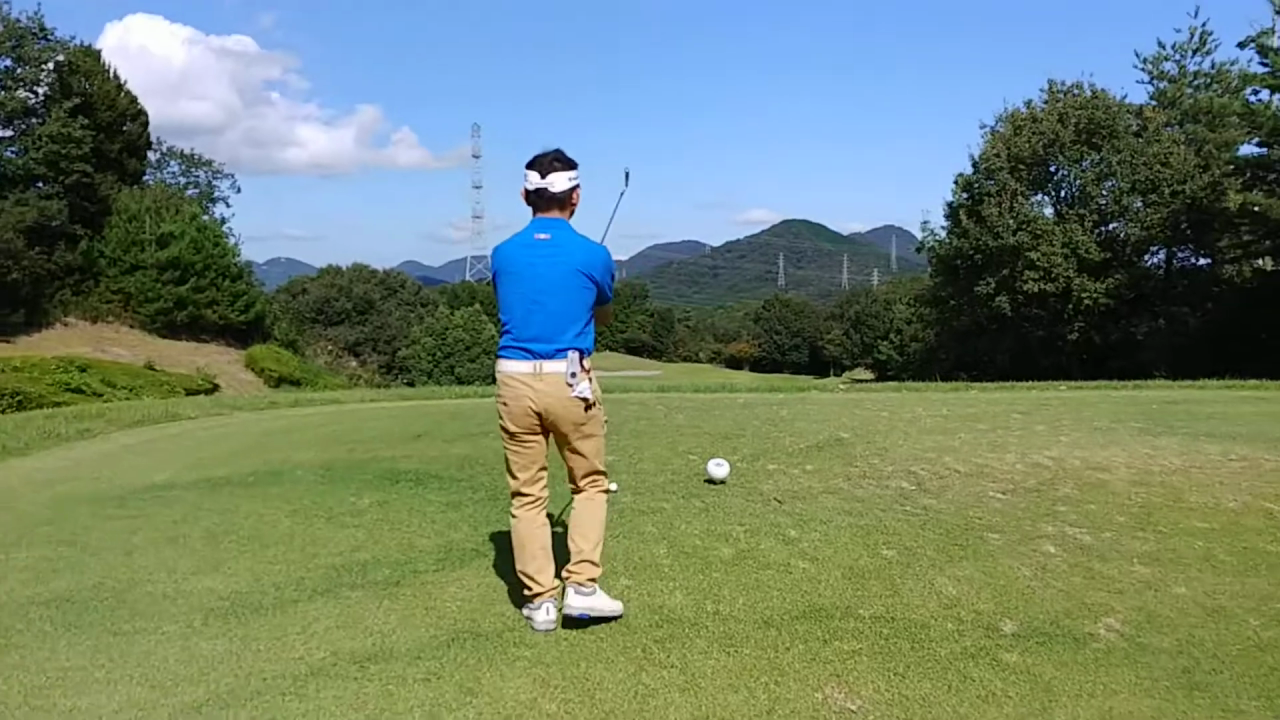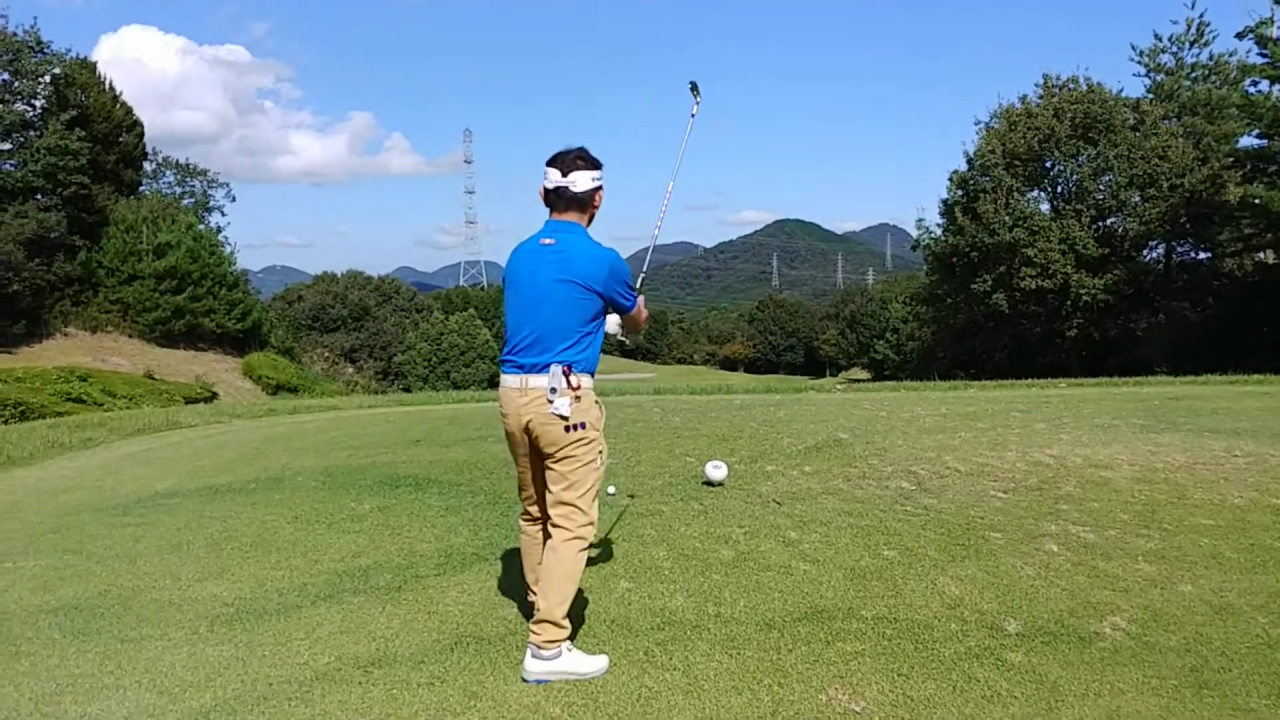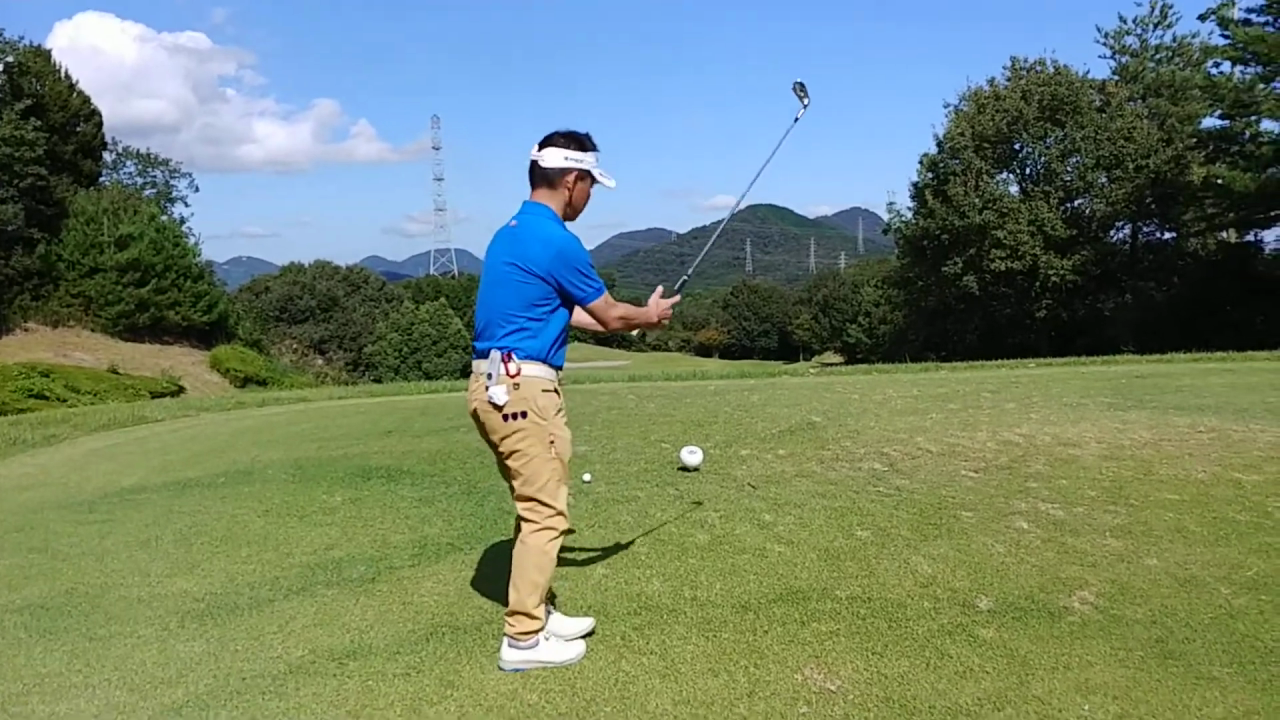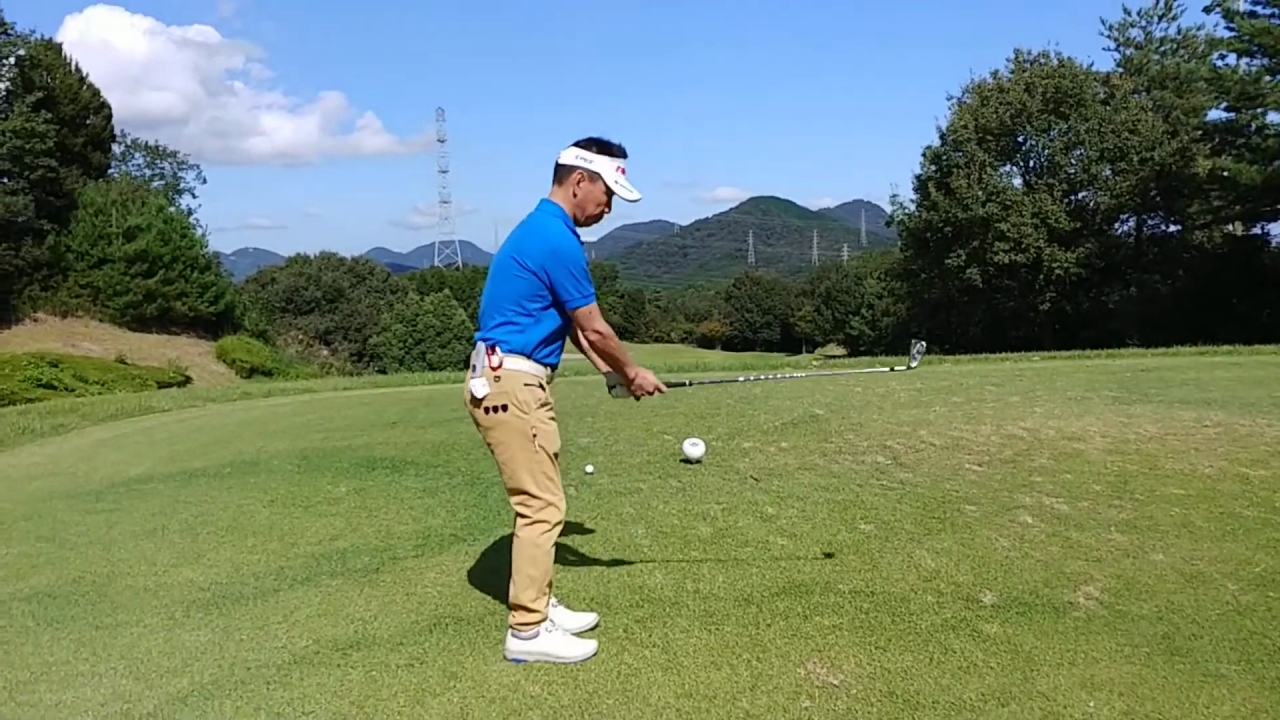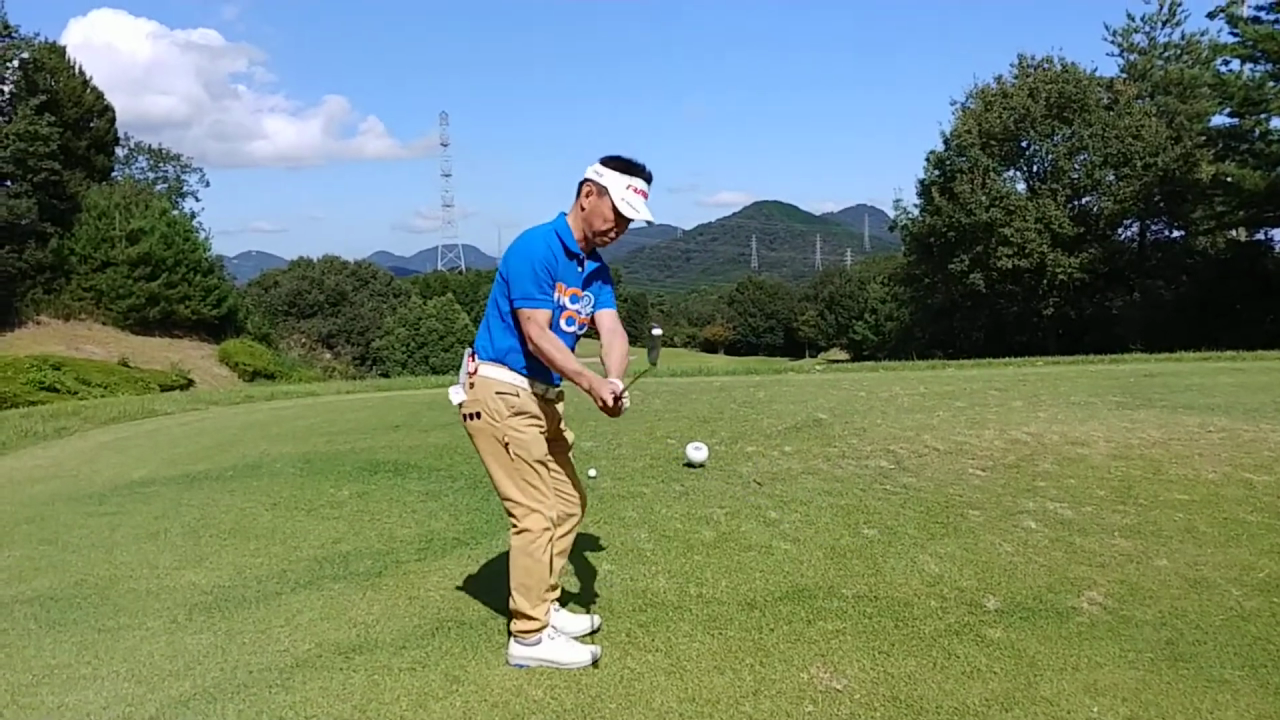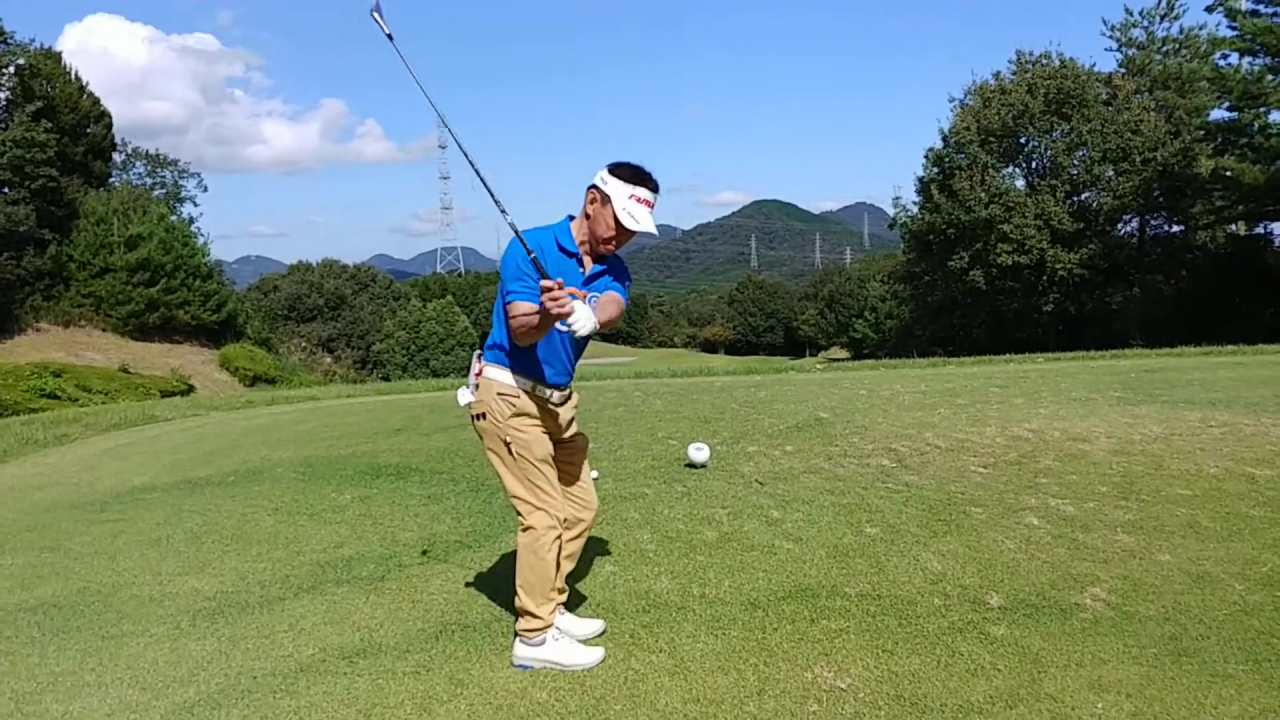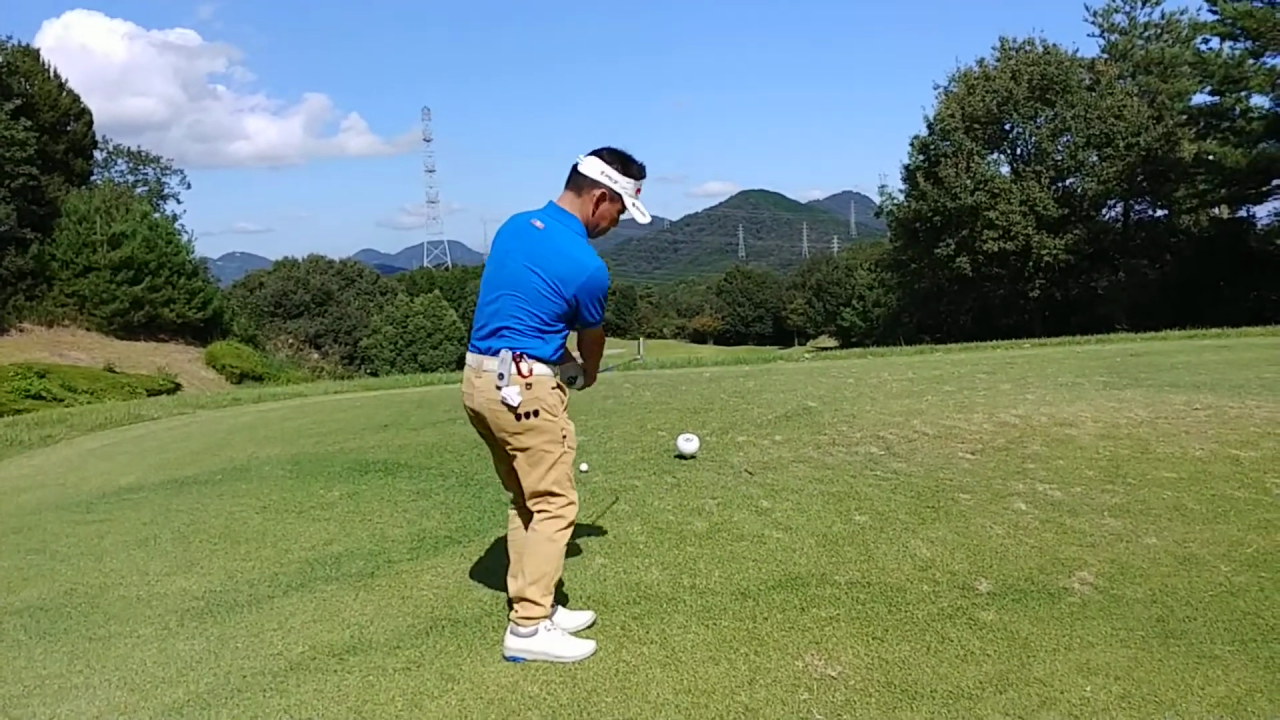
dt=0.5s
person 1, frame 1
left shoulder: (503, 254)
right shoulder: (594, 254)
left hip: (515, 381)
right hip: (570, 381)
left knee: (527, 495)
right knee: (590, 484)
left ankle: (538, 599)
right ankle: (581, 586)
person 1, frame 2
left shoulder: (519, 257)
right shoulder: (603, 261)
right elbow: (637, 322)
right wrist: (621, 314)
left hip: (514, 395)
right hip: (567, 400)
left knee: (535, 512)
right knee: (572, 523)
left ankle: (543, 603)
right ankle: (546, 647)
person 1, frame 3
left shoulder: (509, 233)
right shoulder: (556, 242)
right elbow: (611, 316)
left wrist: (633, 319)
right wrist: (651, 313)
left hip: (494, 386)
right hip: (523, 389)
left knee: (534, 510)
right knee: (545, 515)
left ankle: (536, 616)
right ankle: (523, 639)
person 1, frame 4
left shoulder: (539, 229)
right shoulder: (557, 240)
left elbow: (572, 324)
right elbow: (594, 328)
left wrist: (608, 370)
right wrist: (632, 373)
left hip: (504, 381)
right hip: (513, 384)
left knee: (532, 503)
right knee: (541, 506)
left ankle: (538, 606)
right ankle: (528, 631)
person 1, frame 5
left shoulder: (598, 269)
right shoulder: (535, 246)
left elbow: (611, 329)
right elbow: (536, 335)
left wrist: (615, 380)
right wrist: (591, 385)
left hip: (544, 397)
right hip: (502, 393)
left knee: (568, 504)
right knee: (534, 514)
left ankle: (545, 608)
right ankle: (529, 636)
person 1, frame 6
left shoulder: (614, 270)
right shoulder: (530, 246)
left elbow: (611, 311)
right elbow: (520, 331)
left wrist: (586, 314)
right wrist: (547, 314)
left hip: (557, 399)
right hip: (509, 394)
left knee: (579, 507)
right knee: (543, 515)
left ankle: (550, 610)
right ankle: (534, 637)
person 1, frame 7
left shoulder: (514, 227)
right shoulder: (586, 266)
right elbow: (592, 340)
left wrist: (564, 363)
right wrist: (586, 374)
left hip: (481, 377)
right hip: (525, 386)
left knee: (526, 499)
right knee: (553, 505)
left ankle: (533, 605)
right ankle: (528, 628)
